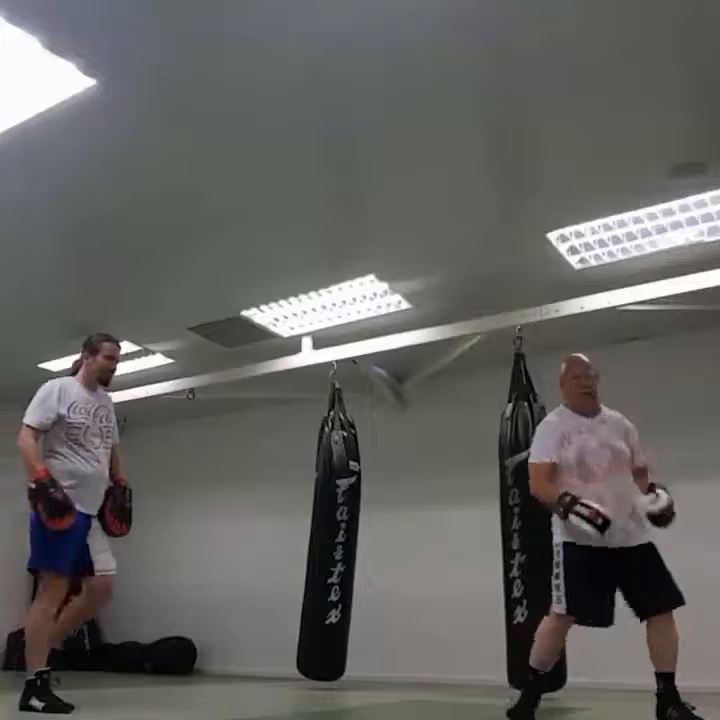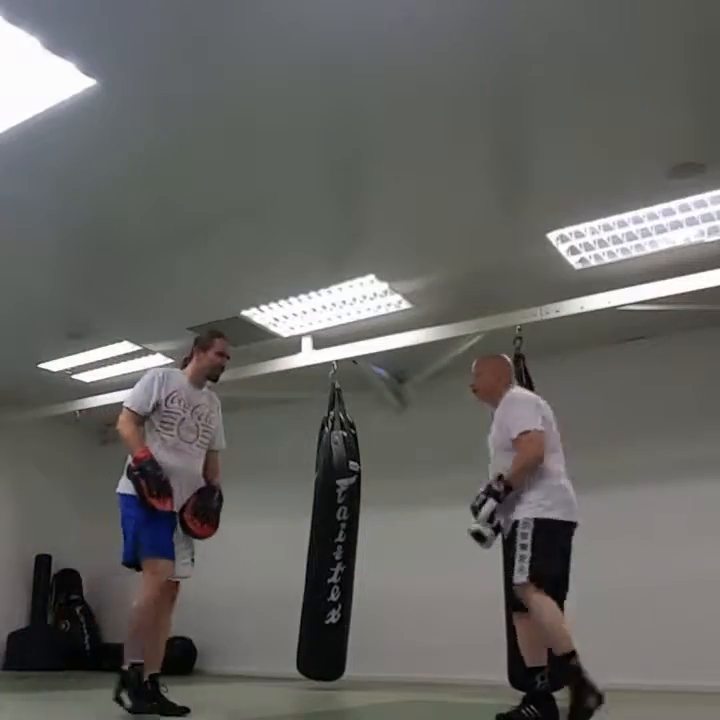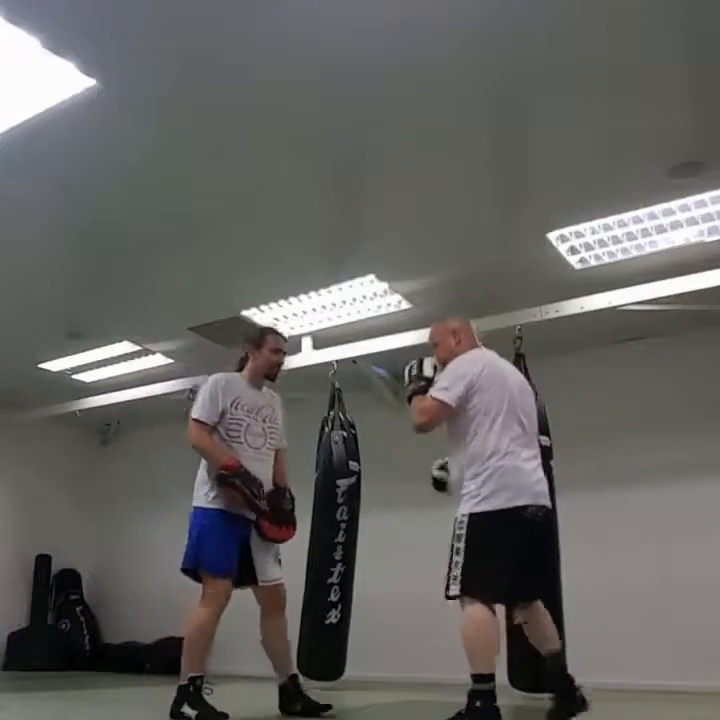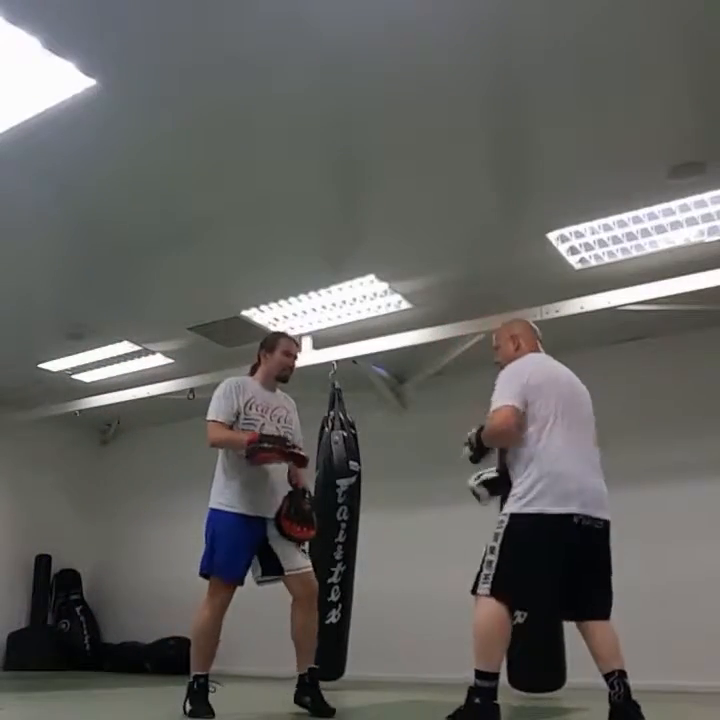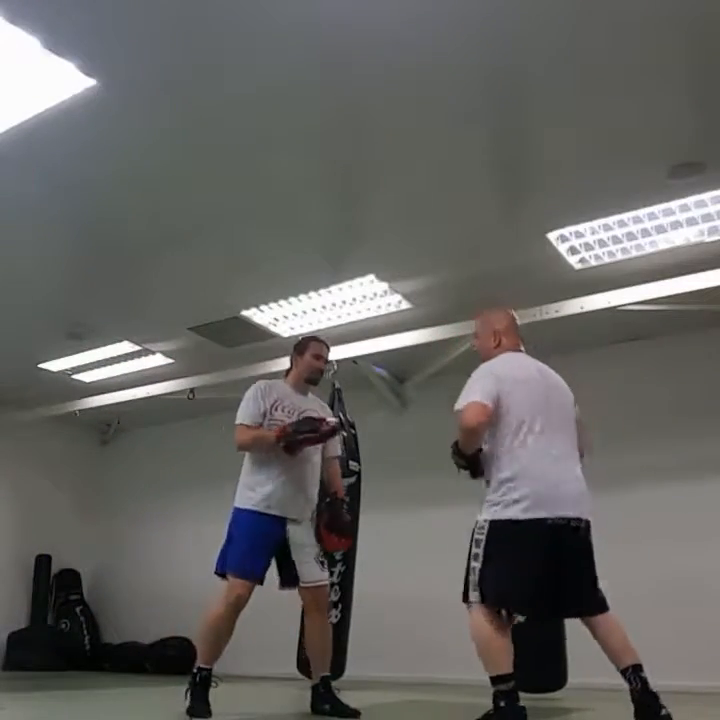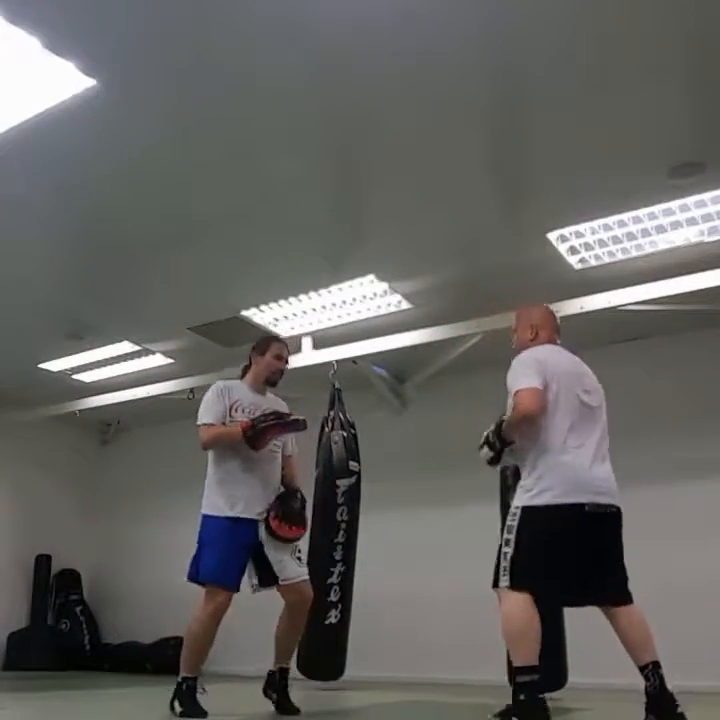
dt=0.7s
person 1, frame 1
left shoulder: (620, 424)
right shoulder: (552, 427)
left elbow: (641, 471)
right elbow: (539, 486)
left wrist: (656, 495)
right wrist: (573, 508)
left hip: (631, 538)
right hip: (578, 540)
left knee: (662, 612)
right knee: (561, 615)
right ankle: (530, 690)
person 1, frame 2
left shoulder: (517, 402)
right shoulder: (508, 410)
left elbow: (531, 452)
left wrist: (499, 489)
right wrist: (500, 505)
left hip: (542, 512)
right hip: (527, 514)
left knee: (530, 589)
right knee: (522, 607)
left ankle: (578, 681)
person 1, frame 3
left shoulder: (465, 365)
right shoulder: (511, 373)
left elbow: (422, 419)
left wrist: (417, 387)
right wrist: (459, 461)
left hip: (493, 499)
right hip: (530, 498)
left knee: (474, 596)
right knee: (524, 597)
right ankle: (564, 686)
person 1, frame 4
left shoulder: (518, 371)
right shoulder: (573, 382)
left elbow: (502, 425)
left wrist: (481, 440)
right wrist: (502, 476)
left hip: (539, 503)
right hip: (591, 506)
left knee: (492, 595)
right knee: (592, 611)
person 1, frame 5
left shoulder: (491, 372)
right shoulder: (555, 380)
left elbow: (473, 421)
left wrist: (465, 452)
left hip: (515, 508)
right hip: (571, 507)
left knee: (484, 604)
right knee: (592, 607)
person 1, frame 6
left shoulder: (530, 358)
right shoulder: (582, 370)
left elbow: (526, 409)
left wrist: (501, 435)
right wrist: (517, 442)
left hip: (549, 495)
right hip: (601, 498)
left knee: (515, 589)
right knee: (615, 598)
person 2, frame 1
left shoulder: (106, 402)
right shoulder: (57, 389)
right elbow: (27, 437)
left wrist: (121, 486)
right wrist: (42, 480)
left hip: (92, 508)
right hip: (59, 505)
left knee: (101, 588)
right knee: (53, 590)
left ankle: (40, 654)
right ankle: (36, 684)
person 2, frame 2
left shoulder: (212, 403)
right shoulder: (160, 378)
right elbow: (125, 423)
right wrist: (145, 462)
left hip: (182, 504)
right hip: (144, 495)
left knee: (167, 591)
right knee: (158, 579)
left ankle: (145, 685)
right ankle: (130, 673)
person 2, frame 3
left shoulder: (273, 402)
right shoulder: (220, 384)
right elbow: (196, 435)
left wrist: (283, 493)
right wrist: (233, 471)
left hip: (257, 512)
right hip: (218, 507)
left knee: (274, 598)
right knee: (215, 594)
person 2, frame 4
left shoulder: (289, 405)
right shoulder: (234, 387)
right elbow: (215, 435)
right wrist: (257, 441)
left hip: (278, 513)
right hip: (234, 509)
left knee: (307, 588)
right knee: (218, 595)
left ankle: (307, 682)
right ankle: (197, 688)
person 2, frame 5
left shoulder: (322, 410)
right shoulder: (264, 391)
left elbow: (331, 464)
right elbow: (241, 438)
left wrist: (339, 505)
right wrist: (283, 434)
left hip: (302, 517)
right hip: (256, 509)
left knee: (318, 599)
right knee: (236, 594)
right ankle: (200, 680)
person 2, frame 6
left shoulder: (280, 408)
right shoulder: (223, 391)
right elbow: (208, 437)
left wrist: (294, 494)
right wrist: (253, 426)
left hip: (270, 518)
right hip: (225, 514)
left knee: (301, 596)
right knee: (215, 603)
left ankle: (277, 679)
right ankle: (186, 688)
